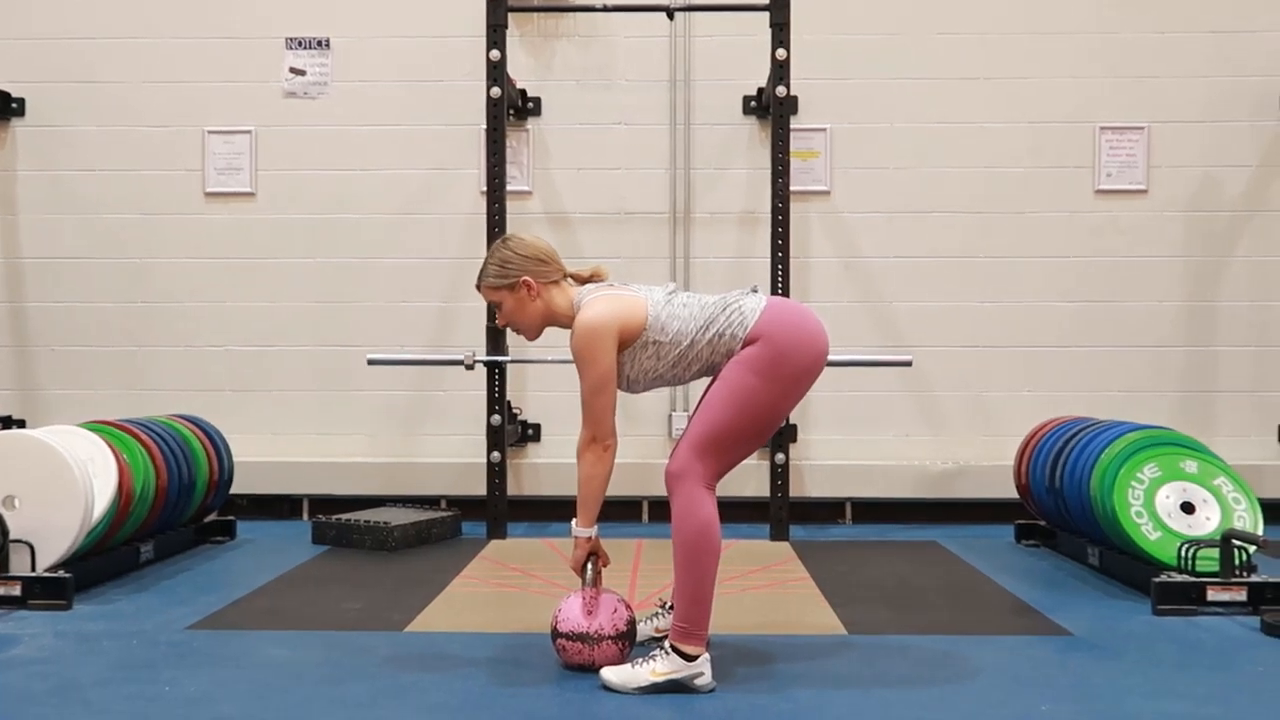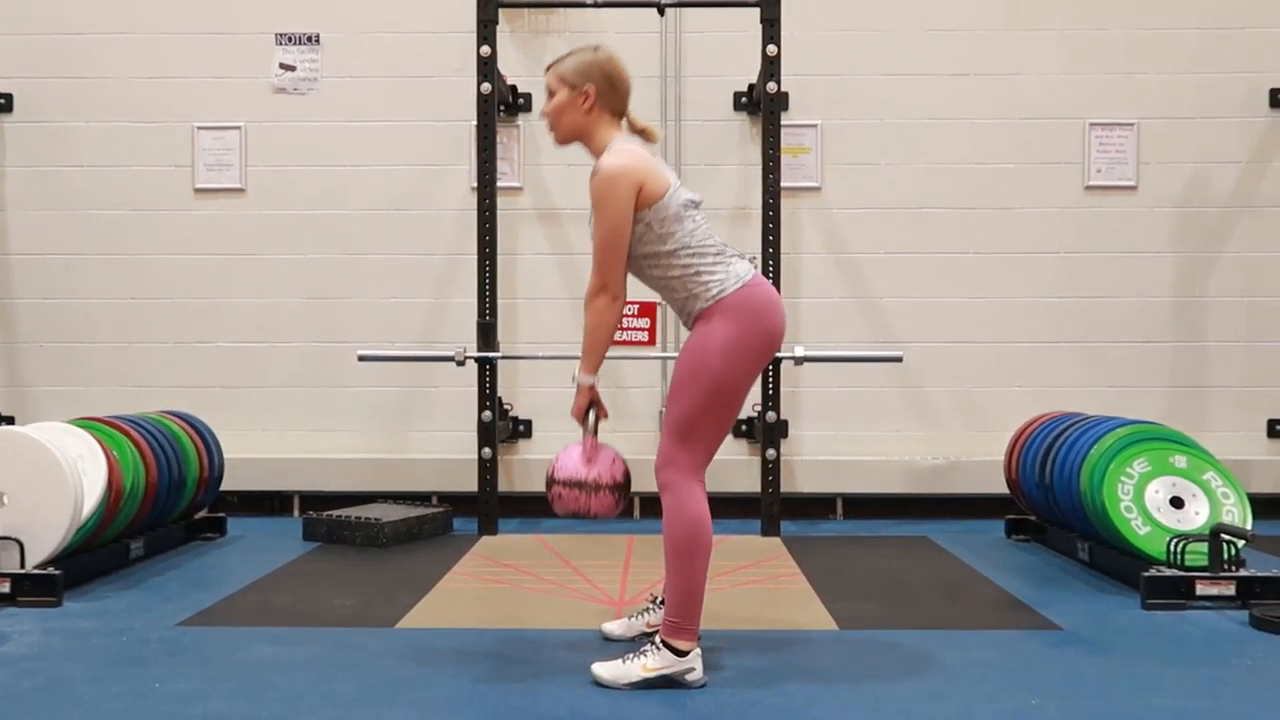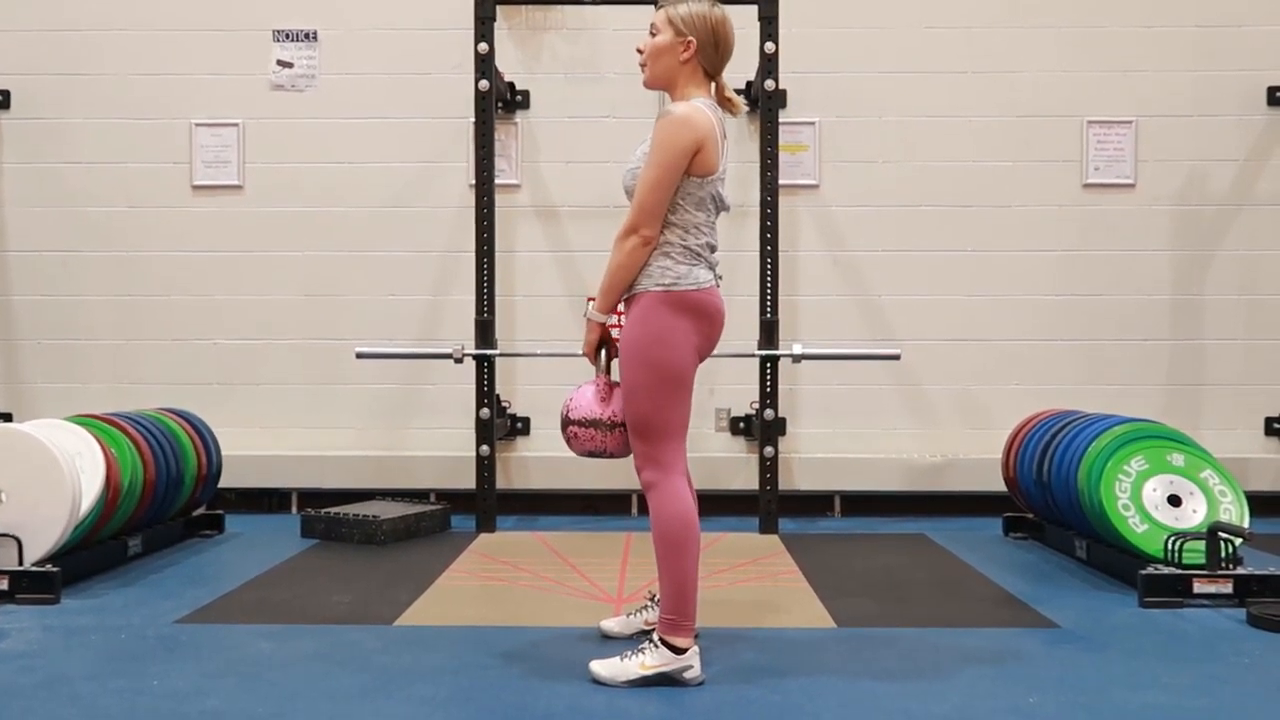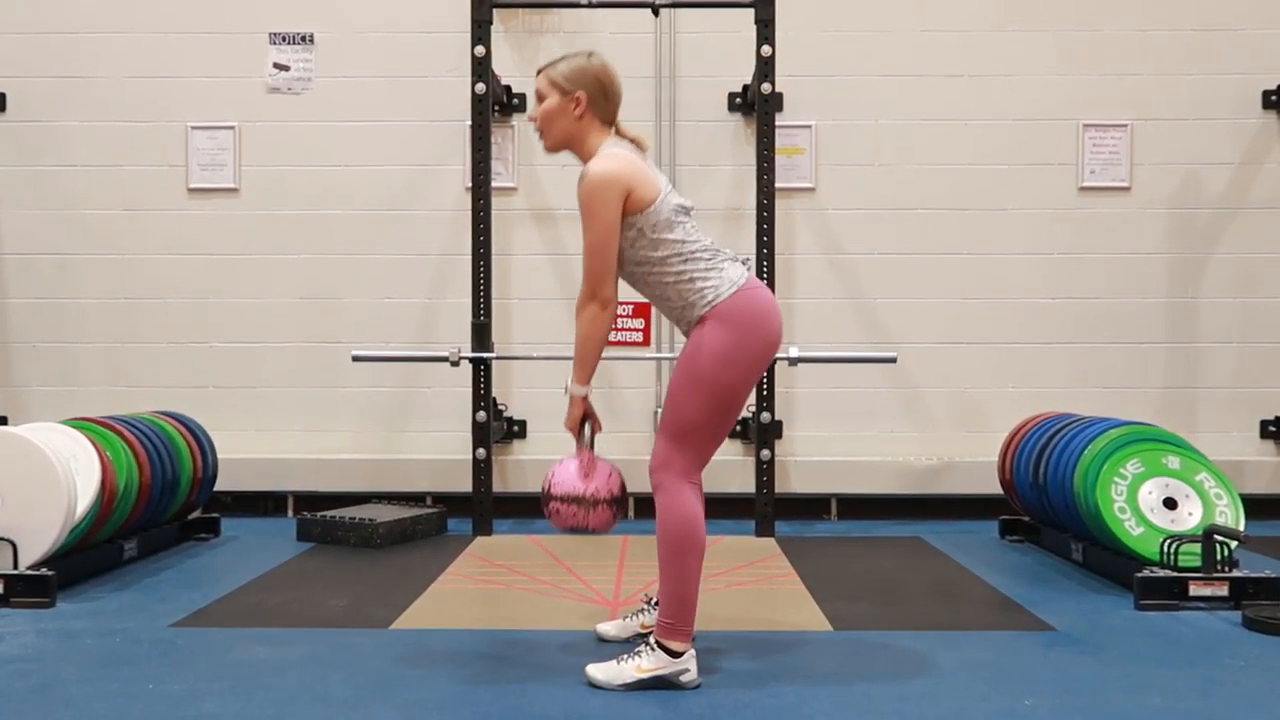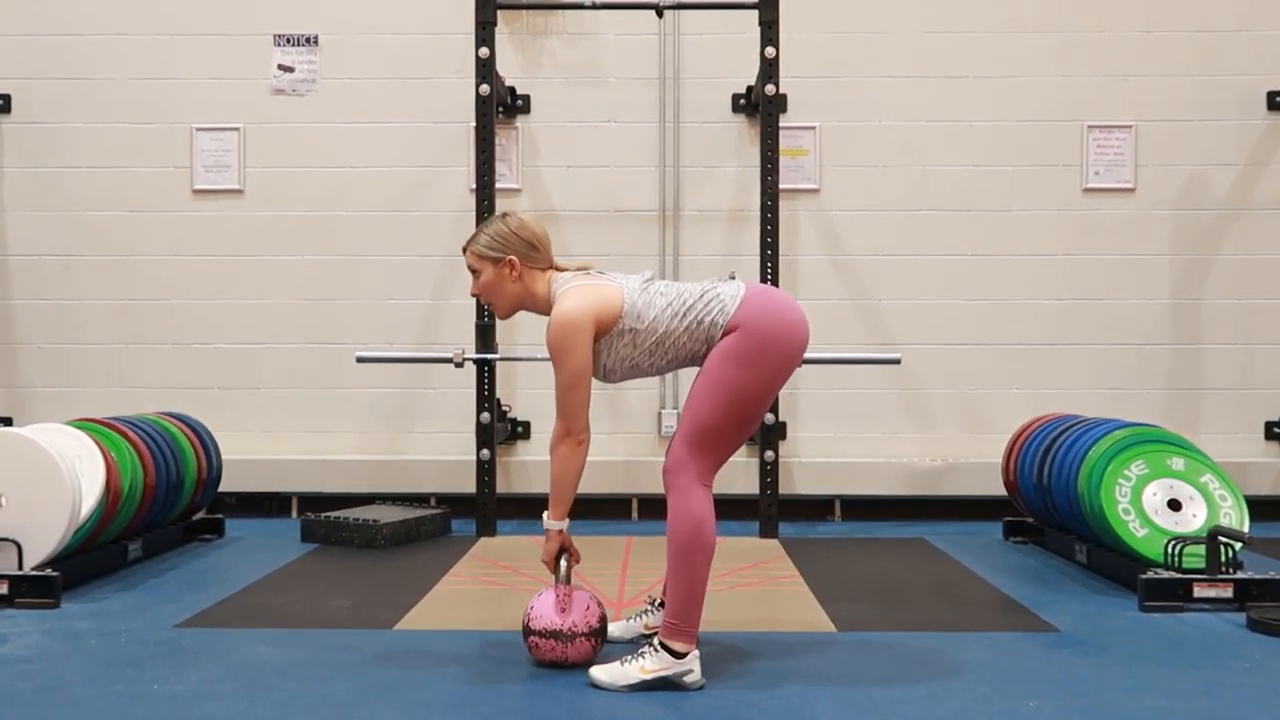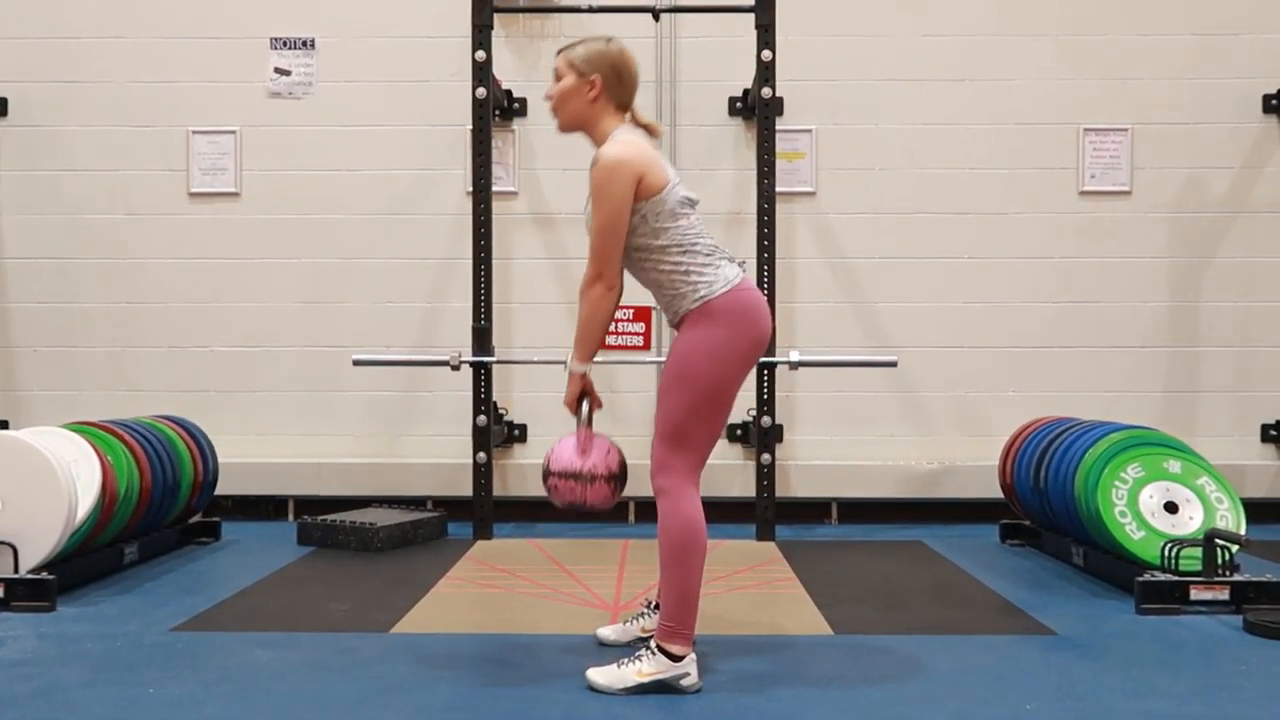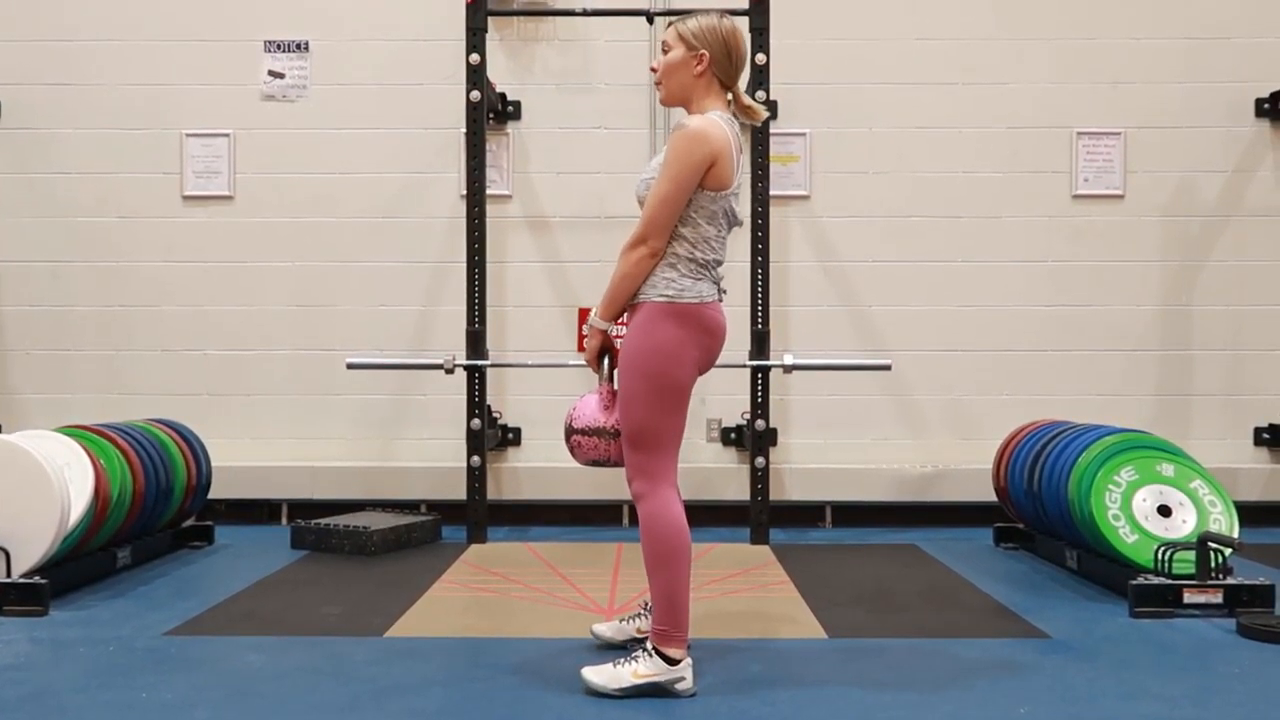
dt=0.7s
person 1, frame 1
left shoulder: (592, 322)
right shoulder: (595, 304)
left elbow: (599, 443)
right elbow: (596, 438)
left wrist: (583, 531)
right wrist: (587, 527)
left hip: (782, 341)
right hip: (778, 336)
left knee: (689, 477)
right knee: (688, 474)
left ankle: (686, 656)
right ankle: (684, 608)
person 1, frame 2
left shoulder: (615, 168)
right shoulder: (624, 158)
left elbow: (605, 291)
right elbow: (609, 287)
left wrist: (585, 380)
right wrist: (590, 378)
left hip: (736, 315)
right hip: (739, 310)
left knee: (677, 472)
right knee: (680, 466)
left ankle: (678, 649)
right ankle: (673, 606)
person 1, frame 3
left shoulder: (683, 118)
right shoulder: (700, 119)
left elbow: (640, 233)
left wrist: (597, 314)
right wrist: (615, 312)
left hip: (665, 307)
right hip: (681, 303)
left knee: (660, 470)
right knee: (662, 466)
left ankle: (676, 646)
right ankle: (671, 604)
person 1, frame 4
left shoulder: (602, 172)
right shoulder: (615, 162)
left elbow: (596, 300)
right elbow: (600, 295)
left wrist: (578, 391)
right wrist: (583, 388)
left hip: (732, 321)
right hip: (738, 313)
left knee: (673, 473)
right knee: (675, 470)
left ankle: (672, 650)
right ankle: (667, 607)
person 1, frame 5
left shoulder: (569, 314)
right shoulder: (572, 293)
left elbow: (573, 438)
right elbow: (566, 431)
left wrist: (556, 524)
right wrist: (558, 520)
left hip: (760, 328)
right hip: (764, 320)
left knee: (686, 474)
right knee: (686, 470)
left ankle: (676, 652)
right ankle: (672, 607)
person 1, frame 6
left shoulder: (616, 157)
right shoulder: (625, 149)
left elbow: (601, 282)
right elbow: (607, 278)
left wrist: (578, 366)
right wrist: (585, 364)
left hip: (719, 320)
right hip: (724, 313)
left knee: (672, 479)
right knee: (675, 473)
left ankle: (673, 654)
right ankle: (667, 611)
person 1, frame 7
left shoulder: (697, 131)
right shoulder: (717, 132)
left elbow: (647, 243)
left wrist: (600, 321)
right wrist: (619, 319)
left hip: (668, 318)
right hip: (685, 315)
left knee: (651, 482)
right knee: (653, 478)
left ankle: (669, 657)
right ankle: (662, 613)
